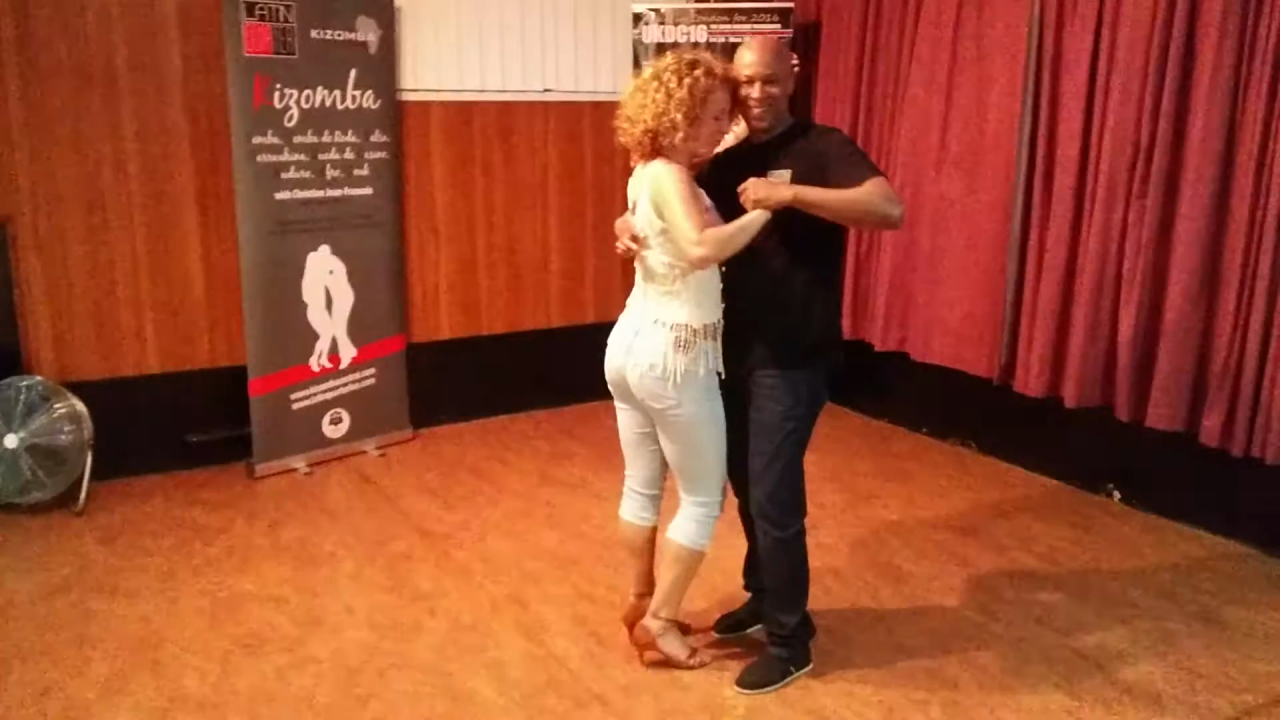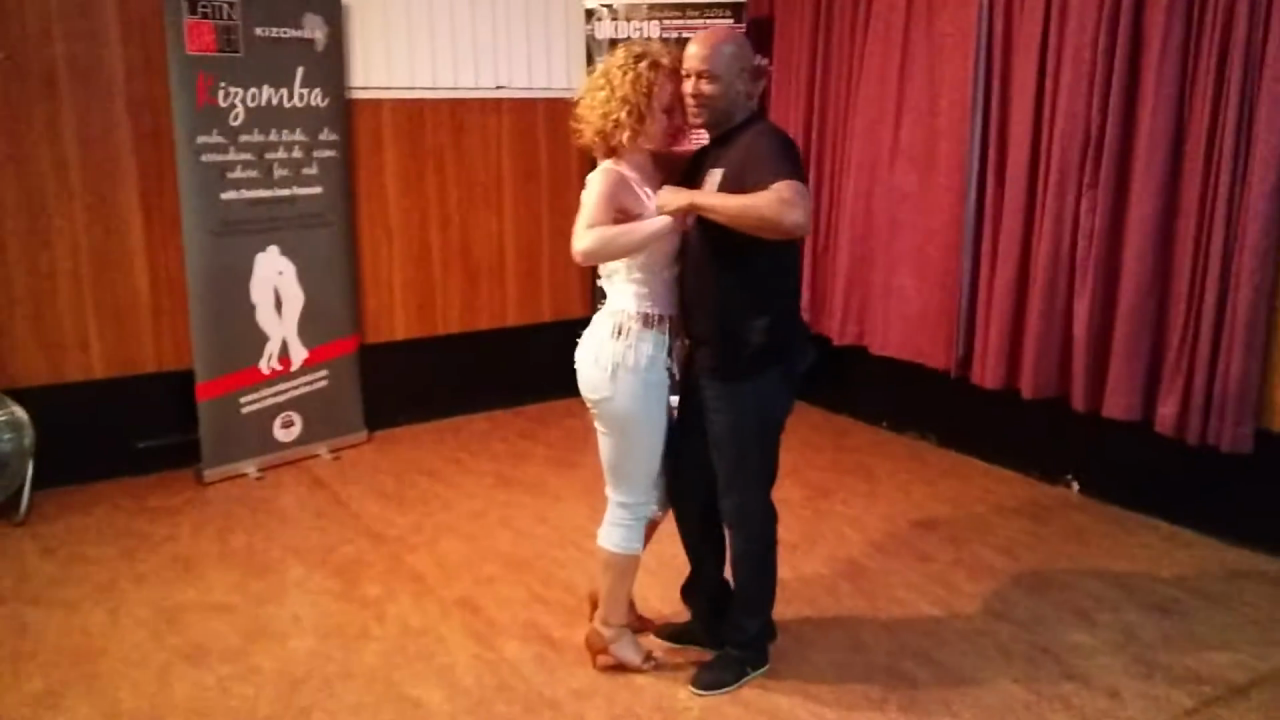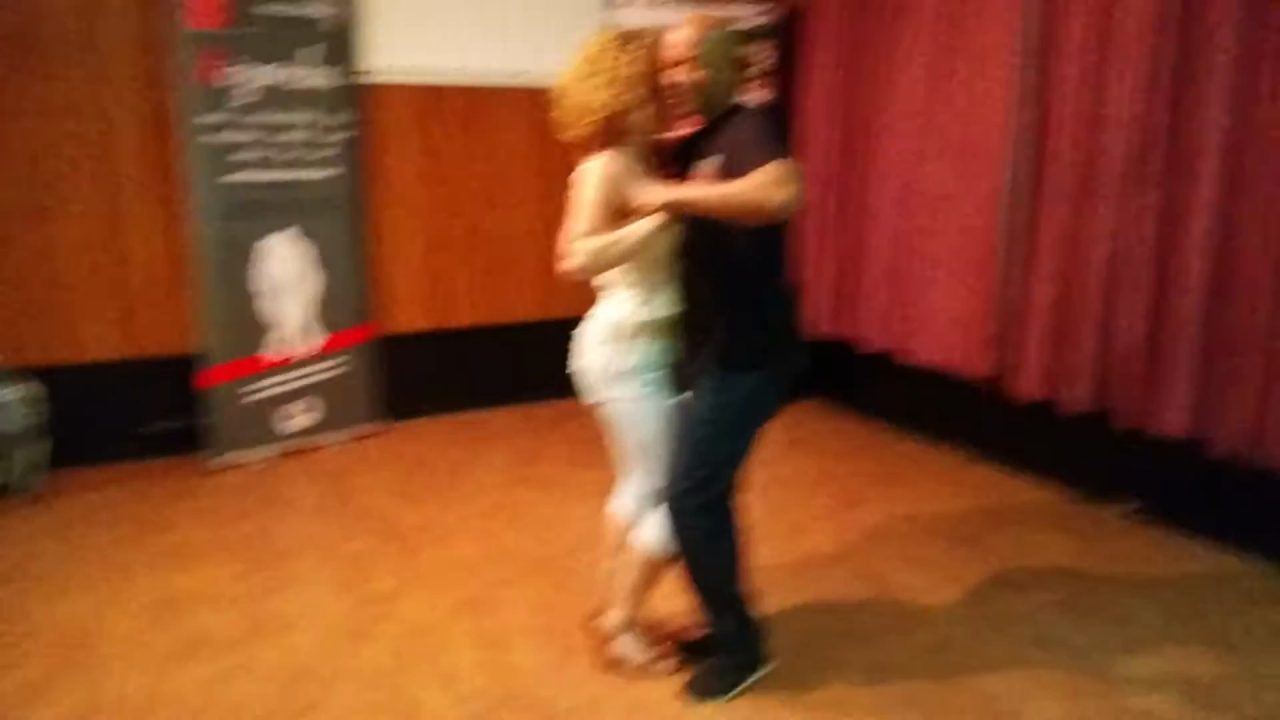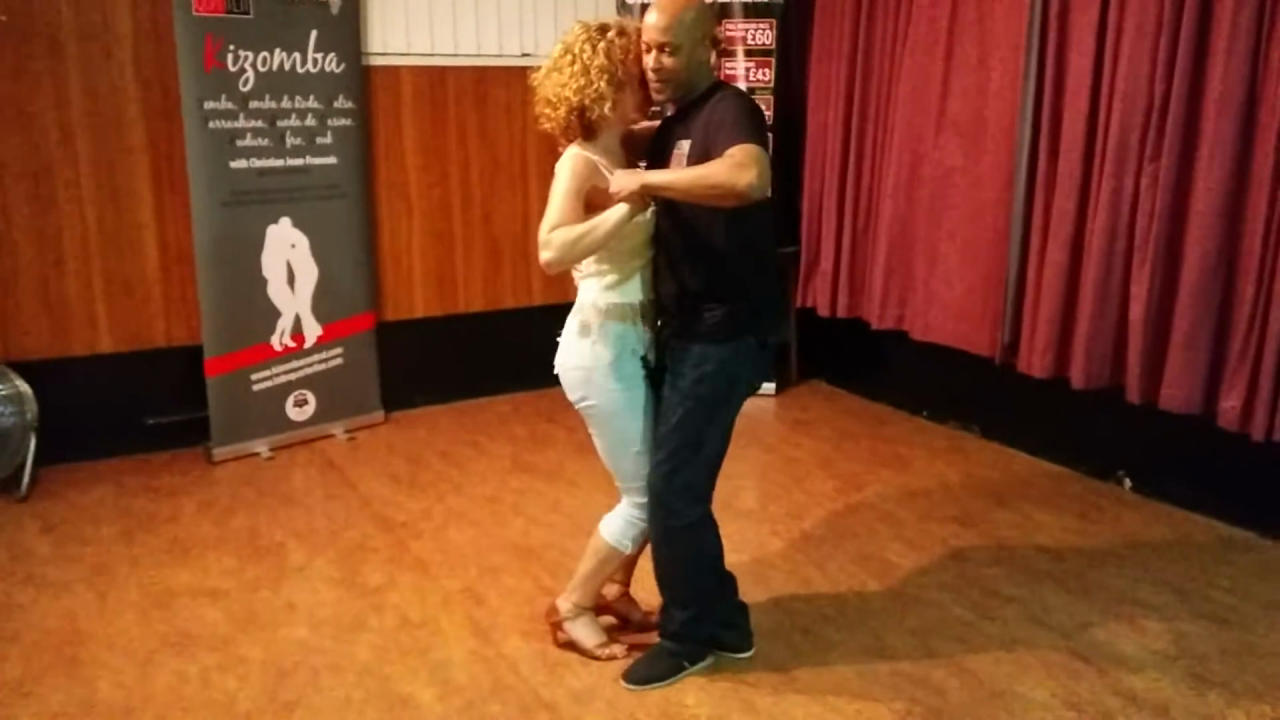
dt=1s
person 1, frame 1
left shoulder: (822, 148)
right shoulder: (729, 163)
left elbow: (888, 208)
left wrist: (790, 194)
right wrist: (631, 223)
left hip: (795, 356)
right hip: (741, 348)
left knee: (774, 497)
right knee: (746, 486)
left ankle: (789, 640)
right ankle: (763, 594)
person 1, frame 2
left shoulder: (762, 146)
right shoulder: (706, 157)
left elbow: (792, 215)
left wrist: (695, 200)
left hip: (753, 361)
right hip: (709, 355)
left knee: (742, 504)
right knee: (686, 486)
left ankle: (748, 642)
right ankle: (711, 613)
person 1, frame 3
left shoulder: (747, 132)
right shoulder: (693, 145)
left elbow: (781, 193)
left wrist: (677, 195)
left hip: (747, 352)
right hip: (712, 346)
left knee: (690, 492)
right knee: (705, 492)
left ankle: (739, 644)
right ankle: (730, 632)
person 1, frame 4
left shoulder: (729, 112)
right shoulder: (672, 126)
left elbow: (750, 178)
left wrist: (647, 181)
left hip: (727, 331)
right hip: (690, 329)
left knee: (672, 486)
right knee: (678, 482)
left ankle: (688, 636)
right ankle: (722, 622)
person 2, frame 1
left shoulder: (649, 173)
right shoulder: (669, 177)
left elbow: (725, 148)
right elbow: (701, 248)
right wrist: (764, 209)
left hip: (630, 344)
right hip: (676, 358)
left knee: (641, 486)
right knee: (703, 499)
left ankle: (640, 602)
right ankle: (659, 620)
person 2, frame 2
left shoulder: (654, 172)
right shoulder: (610, 180)
right elbow: (586, 246)
right wrist: (670, 218)
left hip: (648, 348)
right hip: (625, 349)
left knee: (660, 486)
right knee: (631, 499)
left ankle: (612, 596)
right ankle: (610, 627)
person 2, frame 3
left shoulder: (644, 163)
right shoulder: (605, 171)
right elbow: (577, 259)
right wrist: (659, 218)
left hip: (642, 342)
right hip: (625, 348)
left knee: (641, 482)
right knee: (677, 494)
left ankle: (615, 606)
right ankle: (619, 619)
person 2, frame 4
left shoulder: (628, 152)
right shoulder: (580, 163)
right elbow: (551, 252)
right wrist: (628, 205)
left hip: (630, 341)
right hip: (602, 345)
left knee: (658, 480)
right knee: (646, 496)
left ankle: (613, 590)
right ankle: (572, 607)
